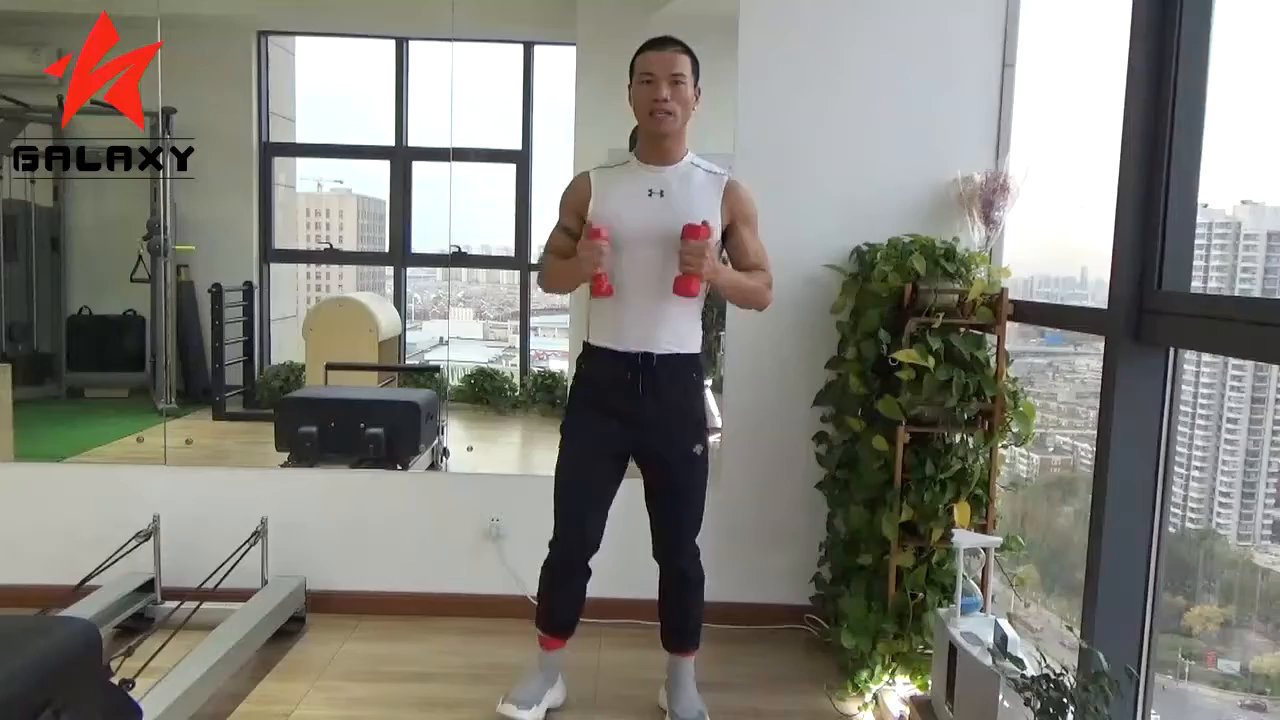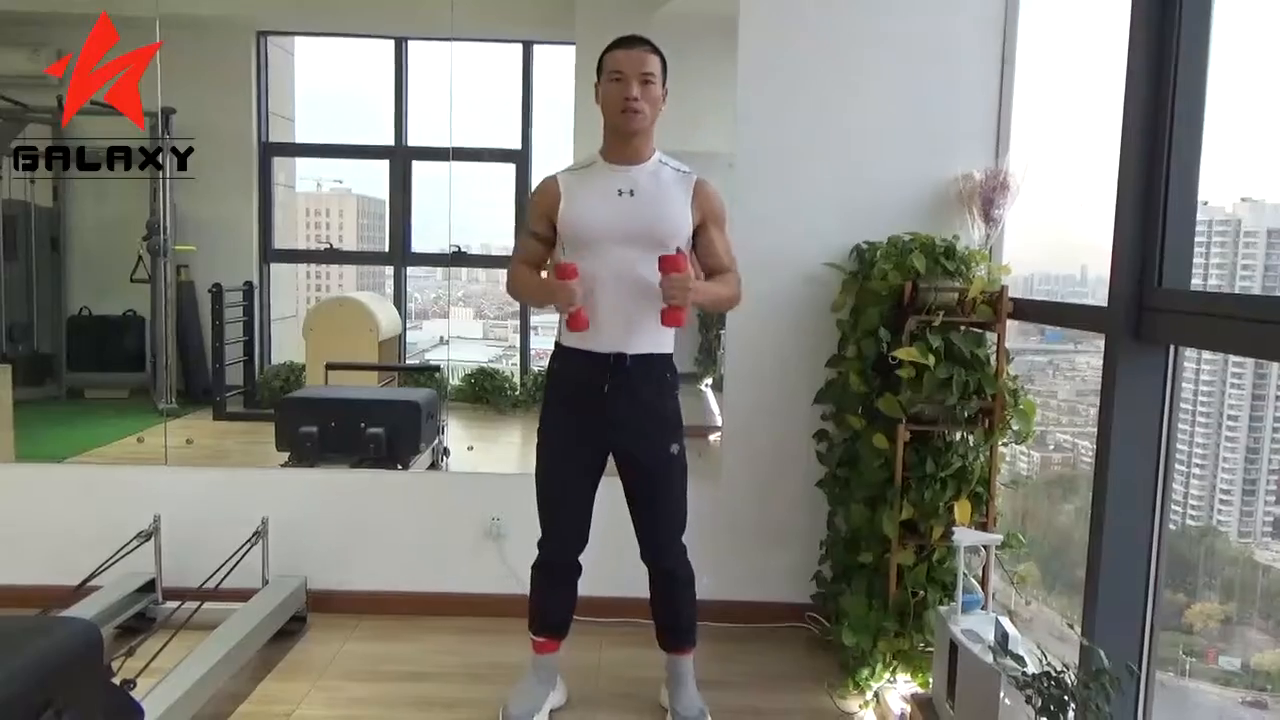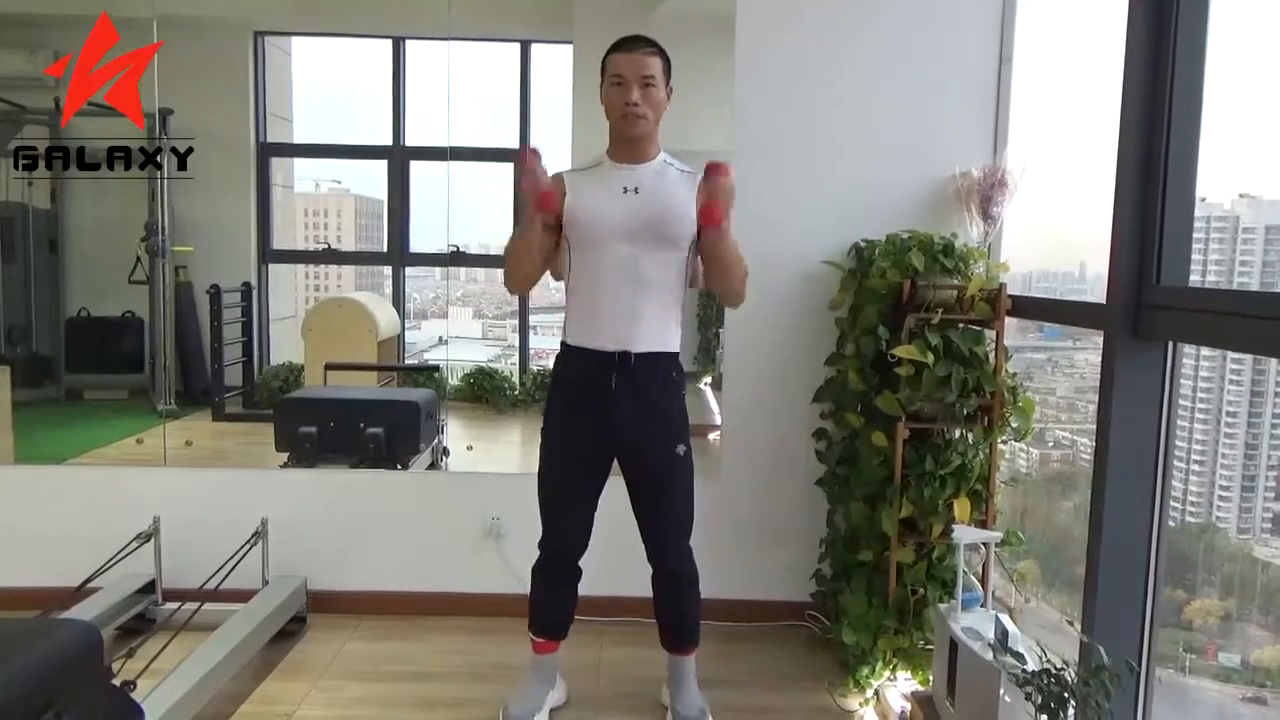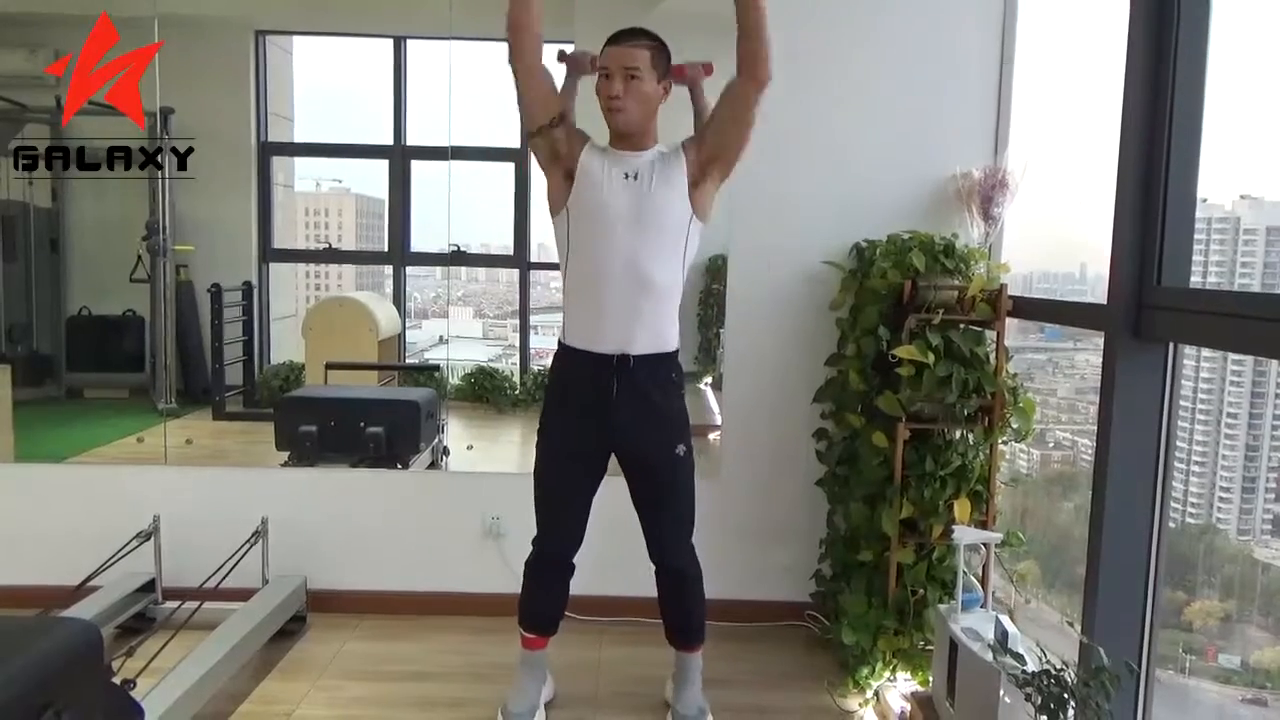
dt=0.4s
person 1, frame 1
left shoulder: (725, 193)
right shoulder: (589, 188)
left elbow: (762, 290)
right elbow: (547, 271)
left wrist: (715, 270)
right wrist: (578, 266)
left hip: (677, 383)
right hip: (601, 379)
left knee: (678, 547)
right knee: (572, 536)
person 1, frame 2
left shoulder: (695, 194)
right shoulder: (557, 191)
left elbow: (731, 288)
right elbow: (518, 279)
left wrist: (698, 291)
right wrist: (547, 288)
left hip: (650, 382)
right hip: (574, 379)
left knee: (665, 545)
right knee: (559, 541)
person 1, frame 3
left shoulder: (697, 191)
right shoulder: (566, 189)
left elbow: (733, 293)
right elbow: (518, 281)
left wrist: (718, 237)
right wrist: (531, 220)
left hip: (655, 381)
right hip: (579, 377)
left knee: (670, 547)
right knee: (560, 541)
person 1, frame 4
left shoulder: (696, 169)
right shoulder: (569, 160)
left elbow: (753, 75)
right elbow: (524, 60)
left hip: (654, 381)
right hip: (578, 376)
left knee: (673, 547)
right knee: (554, 541)
